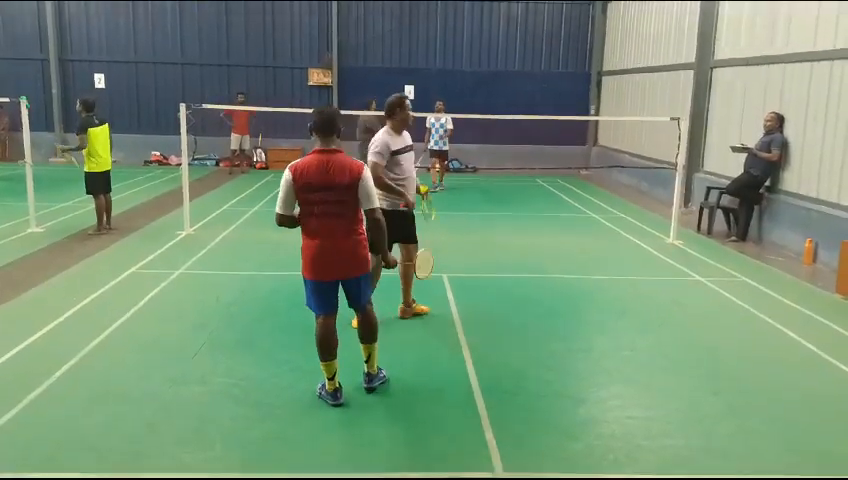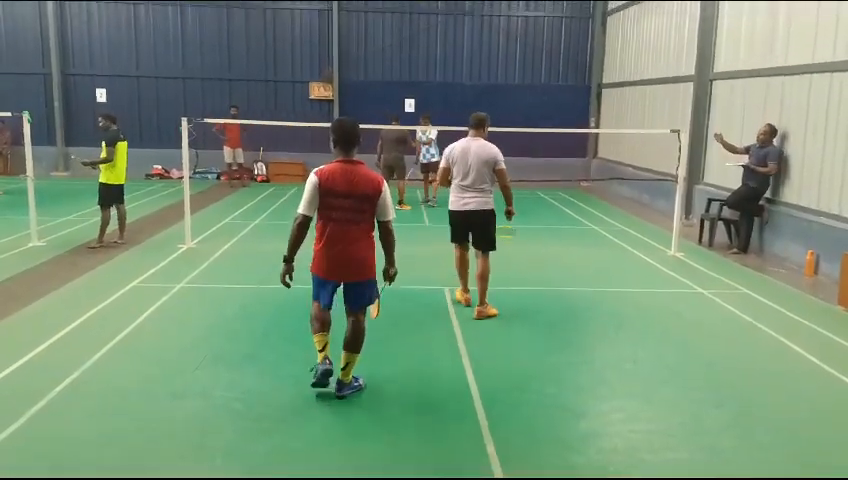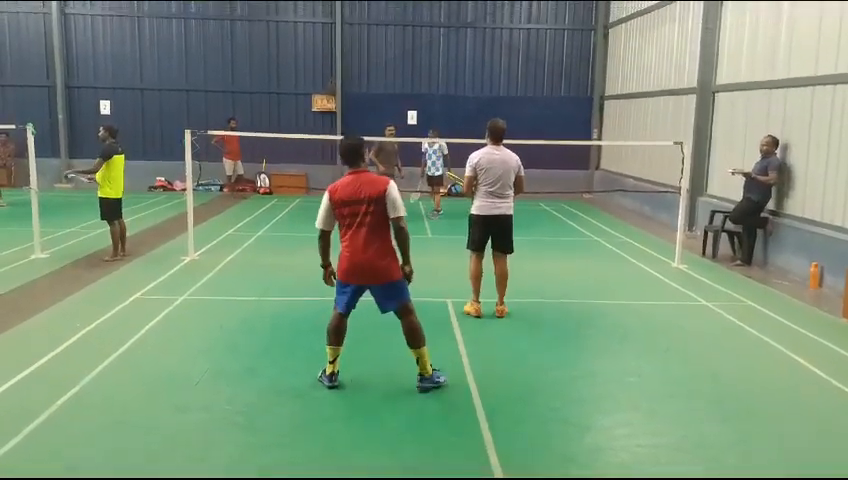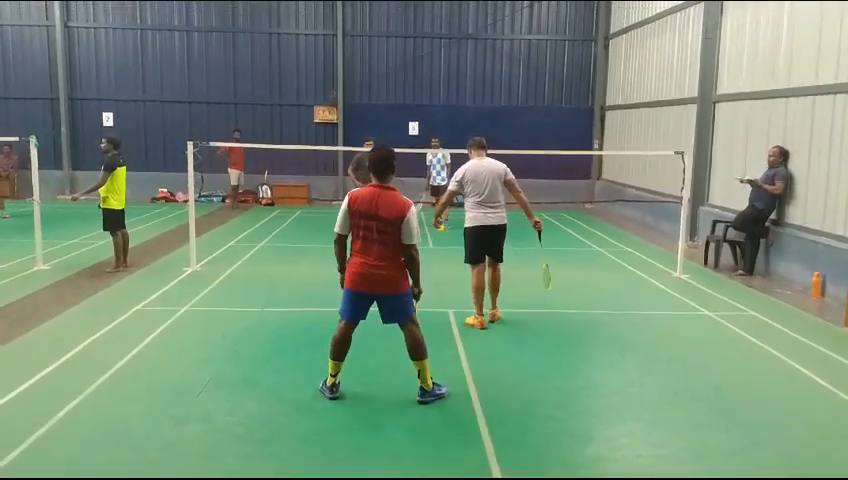
dt=1s
person 1, frame 1
left shoulder: (295, 170)
right shoulder: (357, 169)
left elbow: (282, 219)
right elbow: (374, 217)
right wrist: (384, 253)
left hip: (317, 257)
right hip: (354, 255)
left knee: (325, 317)
right knee: (364, 309)
left ankle: (332, 386)
right ankle: (371, 372)
person 1, frame 2
left shoulder: (319, 176)
right shoulder: (376, 181)
left elbow: (302, 222)
right elbow: (386, 228)
left wrist: (289, 260)
right wrist: (390, 263)
left hip: (326, 260)
right hip: (361, 263)
left knee: (320, 307)
right knee: (356, 317)
left ankle: (323, 359)
right ankle: (345, 379)
person 1, frame 3
left shoulder: (333, 191)
right shoulder: (384, 184)
left elbow: (323, 234)
right elbow: (400, 227)
left wrist: (326, 265)
right wrist: (406, 261)
left hip: (349, 266)
right hip: (383, 265)
left knee: (340, 314)
right knee: (407, 314)
left ankle: (330, 372)
right ankle: (426, 374)
person 1, frame 4
left shoulder: (352, 198)
right shoulder: (405, 206)
left elbow: (339, 239)
right elbow: (411, 252)
left wrist: (342, 269)
right wrist: (416, 284)
left hip: (358, 276)
right hip: (392, 279)
left knee: (345, 326)
right knee: (410, 327)
left ankle: (331, 383)
right ankle: (426, 386)
person 2, frame 1
left shoulder: (405, 135)
right shoulder: (382, 140)
right elbow: (375, 178)
left wrist: (415, 187)
right wrist: (403, 196)
left hip: (404, 207)
right hip: (386, 208)
left knee: (410, 254)
left ankle: (407, 304)
person 2, frame 2
left shoulder: (452, 148)
right shoulder: (492, 150)
left elbow: (441, 180)
right elbow: (504, 183)
right wrist: (510, 206)
left hip: (456, 207)
right hip: (483, 209)
left knee: (461, 249)
right knee: (483, 255)
left ankle: (464, 292)
right ankle: (482, 306)
person 2, frame 3
left shoulder: (476, 156)
right shoulder: (514, 158)
left elbow: (467, 189)
right elbow: (520, 189)
left hip: (481, 213)
right hip: (505, 214)
left knee: (476, 257)
right knee: (501, 259)
left ankle: (475, 303)
right ankle: (500, 305)
person 2, frame 4
left shoulder: (464, 170)
right shoulder: (501, 167)
left elbow: (446, 200)
right elbow: (518, 194)
left wrist: (436, 217)
right wrist: (532, 217)
left hip: (475, 224)
right hip: (499, 223)
left knee: (478, 269)
right knee: (494, 265)
left ankle: (479, 316)
right ankle: (494, 310)
person 3, frame 1
left shoulder: (83, 124)
right shoulder: (103, 120)
left elbow: (82, 145)
left wrist: (67, 148)
left hip: (93, 166)
right hip: (106, 164)
left knee: (98, 196)
right knee: (106, 193)
left ankle: (100, 227)
right ankle: (108, 223)
person 3, frame 2
left shoulder: (110, 136)
right shoulder: (121, 135)
left elbow: (109, 158)
left wrist: (91, 162)
right wrist: (99, 164)
left hip: (109, 178)
right hip: (119, 177)
left knee: (105, 208)
right knee: (120, 205)
left ankle: (100, 239)
right ankle: (121, 236)
person 3, frame 3
left shoulder: (107, 148)
right shoulder: (118, 148)
left elbow: (95, 169)
left wrist: (74, 171)
right wrist: (97, 178)
left hip: (108, 192)
right hip: (117, 191)
left knee: (112, 221)
right knee: (119, 219)
left ankle: (115, 253)
right ankle: (123, 249)
person 3, frame 4
left shoulder: (110, 160)
right shoulder: (119, 160)
left elbow: (101, 183)
left wrist: (81, 194)
right wrist: (103, 198)
left hip: (111, 203)
right hip: (118, 201)
left knee: (115, 232)
right knee: (122, 230)
left ankle: (118, 264)
right ankle: (124, 261)
person 4, frame 1
left shoulder: (777, 138)
right shoulder: (766, 136)
left elbow: (774, 157)
left wrist: (755, 152)
right wrist: (750, 150)
left hip: (757, 174)
right hip: (752, 173)
left knee: (731, 189)
right knee: (746, 204)
left ankle: (757, 197)
right ankle: (740, 235)
person 4, frame 2
left shoulder: (773, 151)
right shoulder: (755, 147)
left elbow: (772, 170)
right elbow: (735, 150)
left wrist: (753, 167)
right wrist: (722, 141)
left hip: (756, 186)
right hip: (749, 185)
left knee: (731, 201)
right knee: (746, 216)
left ankle: (759, 210)
right ankle: (741, 247)
person 4, frame 3
left shoulder: (774, 161)
right shoulder: (763, 159)
left elbow: (772, 180)
left wrist: (753, 176)
right wrist: (744, 173)
left hip: (757, 198)
right hip: (751, 197)
left knee: (734, 217)
right knee: (748, 228)
left ankle: (764, 222)
right ankle: (745, 259)
person 4, frame 4
left shoulder: (781, 172)
right shoulder: (770, 170)
left elbow: (779, 190)
left wrist: (760, 184)
right wrist: (751, 183)
left hip: (762, 207)
right hip: (756, 206)
left knee: (737, 223)
right knee: (751, 238)
left ankle: (765, 231)
right ankle: (747, 269)
